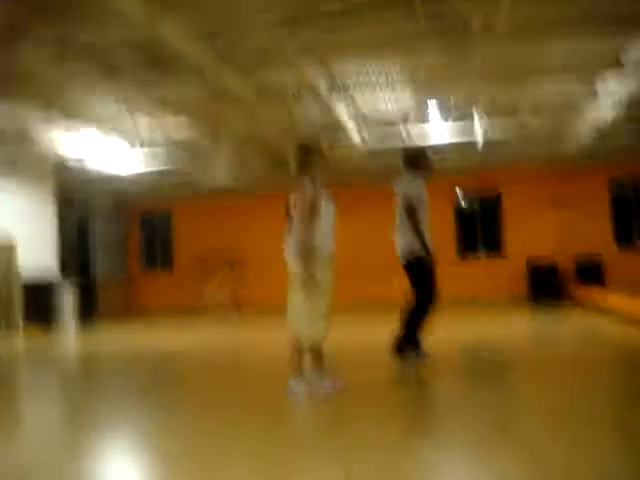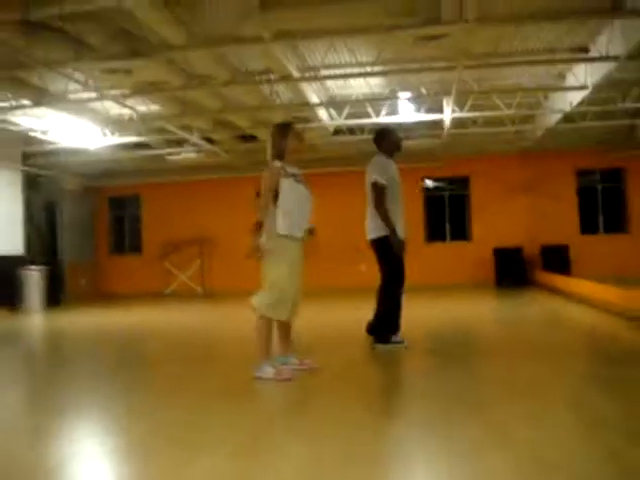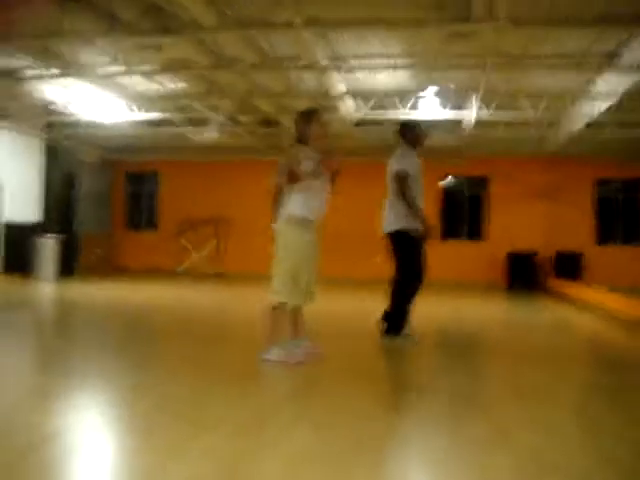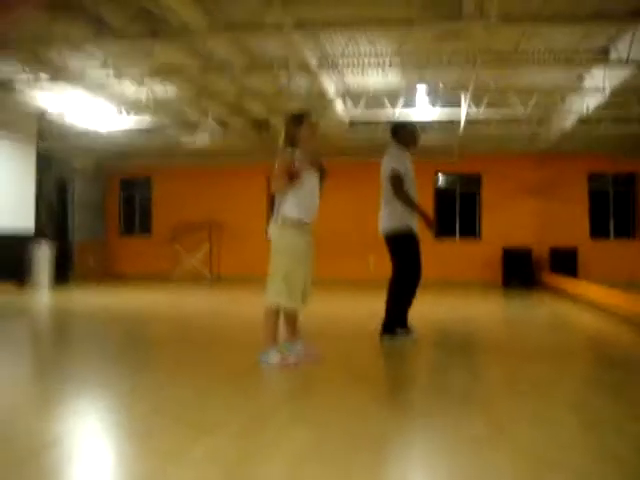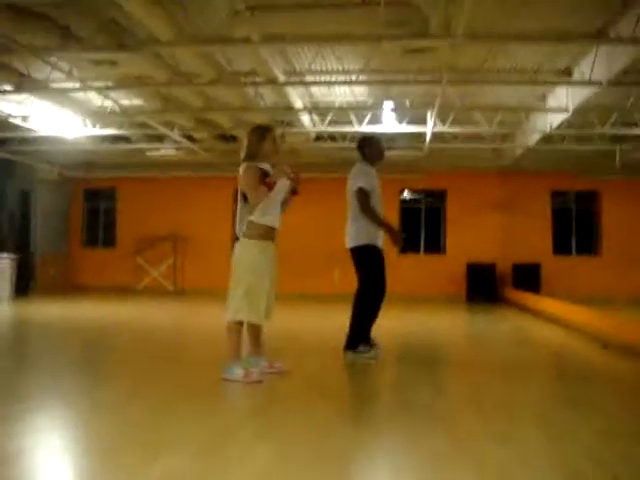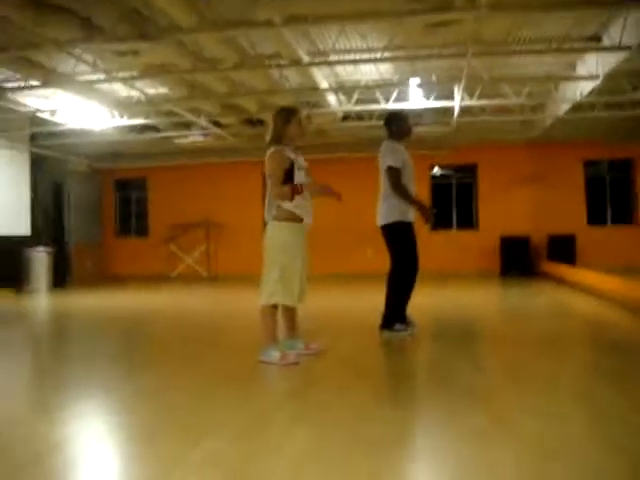
dt=0.2s
person 1, frame 1
left shoulder: (317, 191)
right shoulder: (307, 193)
right elbow: (303, 232)
right wrist: (305, 269)
left hip: (321, 264)
right hip: (309, 264)
left knee: (316, 321)
right knee: (305, 322)
left ankle: (319, 375)
right ankle: (298, 381)
person 1, frame 2
left shoulder: (295, 173)
right shoulder: (275, 171)
right elbow: (264, 207)
left wrist: (309, 232)
right wrist: (259, 238)
left hip: (295, 244)
right hip: (279, 244)
left knee: (287, 303)
right knee: (271, 303)
left ankle: (286, 355)
right ankle: (264, 363)
person 1, frame 3
left shoulder: (318, 158)
right shoulder: (296, 154)
left elbow: (323, 191)
right elbow: (279, 181)
left wrist: (331, 174)
right wrist: (303, 175)
left hip: (310, 230)
right hip: (293, 228)
left knee: (300, 287)
right knee: (283, 286)
left ankle: (296, 339)
right ankle: (272, 346)
person 1, frame 4
left shoulder: (305, 159)
right shoulder: (287, 157)
left elbow: (315, 195)
right elbow: (276, 188)
left wrist: (319, 173)
right wrist: (296, 169)
left hip: (304, 233)
right hip: (288, 232)
left knee: (295, 290)
right knee: (279, 289)
left ankle: (292, 342)
right ankle: (270, 349)
person 1, frame 5
left shoulder: (268, 171)
right shoulder: (251, 170)
left elbow: (277, 206)
right elbow: (255, 199)
left wrist: (290, 188)
right wrist: (275, 177)
left hip: (267, 246)
right hip: (251, 245)
left knee: (258, 304)
right knee: (242, 302)
left ankle: (256, 357)
right ankle: (233, 365)
person 1, frame 6
left shoulder: (294, 155)
right shoulder: (277, 154)
right elbow: (275, 191)
left wrist: (320, 190)
right wrist: (306, 188)
left hip: (297, 228)
right hip: (282, 228)
left knee: (292, 286)
right knee: (275, 285)
left ankle: (292, 339)
right ankle: (269, 347)
person 2, frame 1
left shoulder: (414, 183)
right shoulder: (410, 183)
right elbow: (411, 217)
right wrist: (425, 247)
left hip: (417, 249)
right hip: (414, 249)
left knee: (424, 295)
right knee: (425, 295)
left ankle: (408, 344)
right ankle: (406, 344)
person 2, frame 2
left shoulder: (387, 165)
right shoulder: (380, 164)
right elbow: (378, 202)
left wrist: (396, 233)
right wrist: (393, 233)
left hip: (388, 232)
right hip: (383, 232)
left knee: (393, 280)
right knee: (393, 280)
left ankle: (379, 327)
right ankle: (385, 332)
person 2, frame 3
left shoulder: (410, 157)
right shoulder: (404, 156)
right elbow: (402, 191)
left wrist: (420, 222)
right wrist: (421, 219)
left hip: (408, 225)
right hip: (401, 225)
left knee: (413, 273)
right knee: (408, 274)
left ankle: (393, 318)
right ankle: (393, 326)
person 2, frame 4
left shoulder: (401, 157)
right shoulder: (396, 155)
right elbow: (398, 190)
left wrist: (419, 215)
right wrist: (423, 214)
left hip: (404, 224)
right hip: (397, 225)
left knee: (410, 273)
right knee: (405, 274)
left ankle: (397, 322)
right ankle: (391, 326)
person 2, frame 5
left shoulder: (367, 172)
right shoulder: (362, 171)
right elbow: (364, 206)
left wrist: (387, 230)
right wrist: (389, 229)
left hip: (370, 240)
right hip: (364, 240)
left knee: (375, 289)
right knee: (370, 289)
left ankle: (362, 338)
right ankle: (355, 342)
person 2, frame 6
left shoulder: (397, 149)
right shoulder: (391, 149)
right elbow: (395, 185)
left wrist: (419, 207)
right wrist: (421, 206)
left hip: (401, 217)
right hip: (395, 217)
left knee: (407, 266)
right knee: (403, 267)
left ankle: (398, 316)
right ankle: (390, 321)
